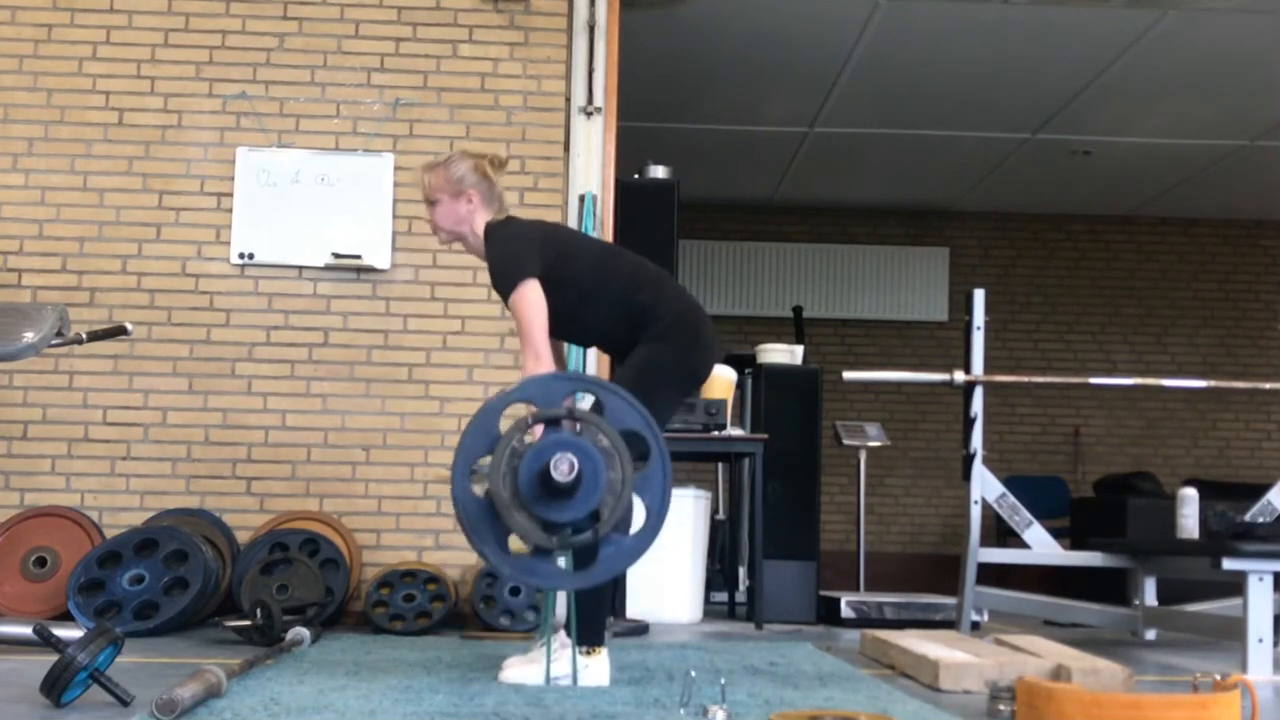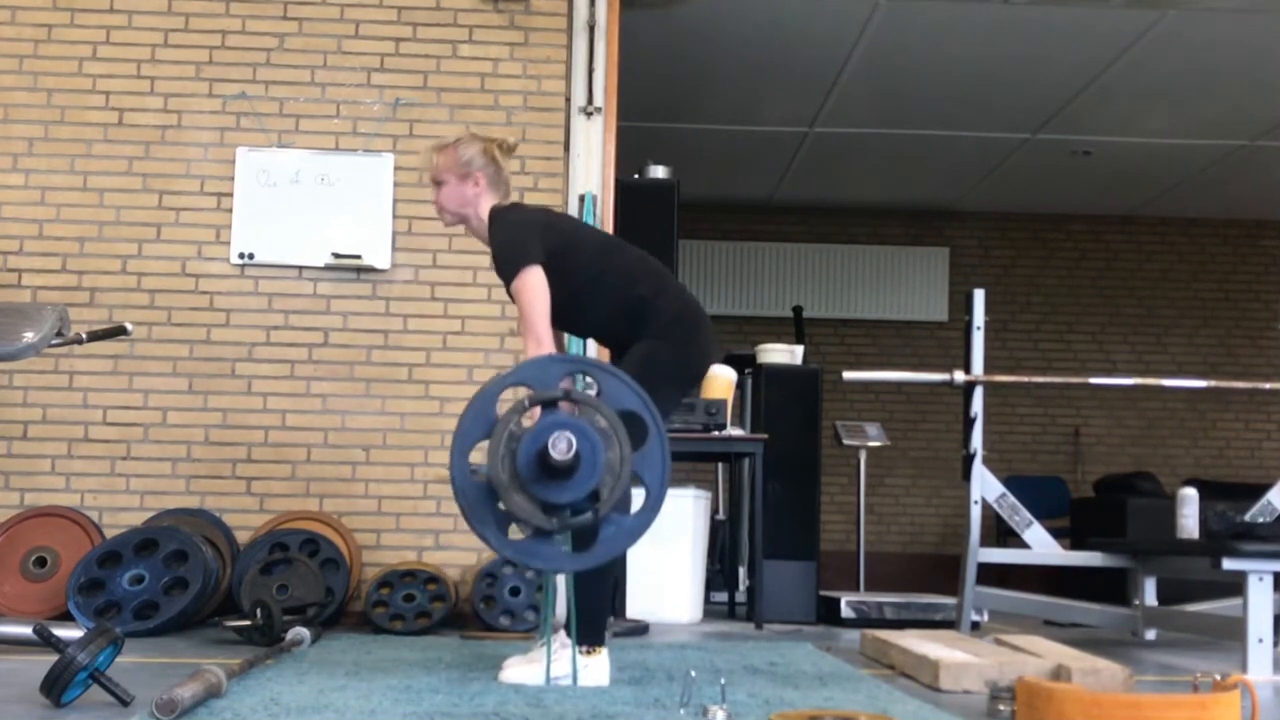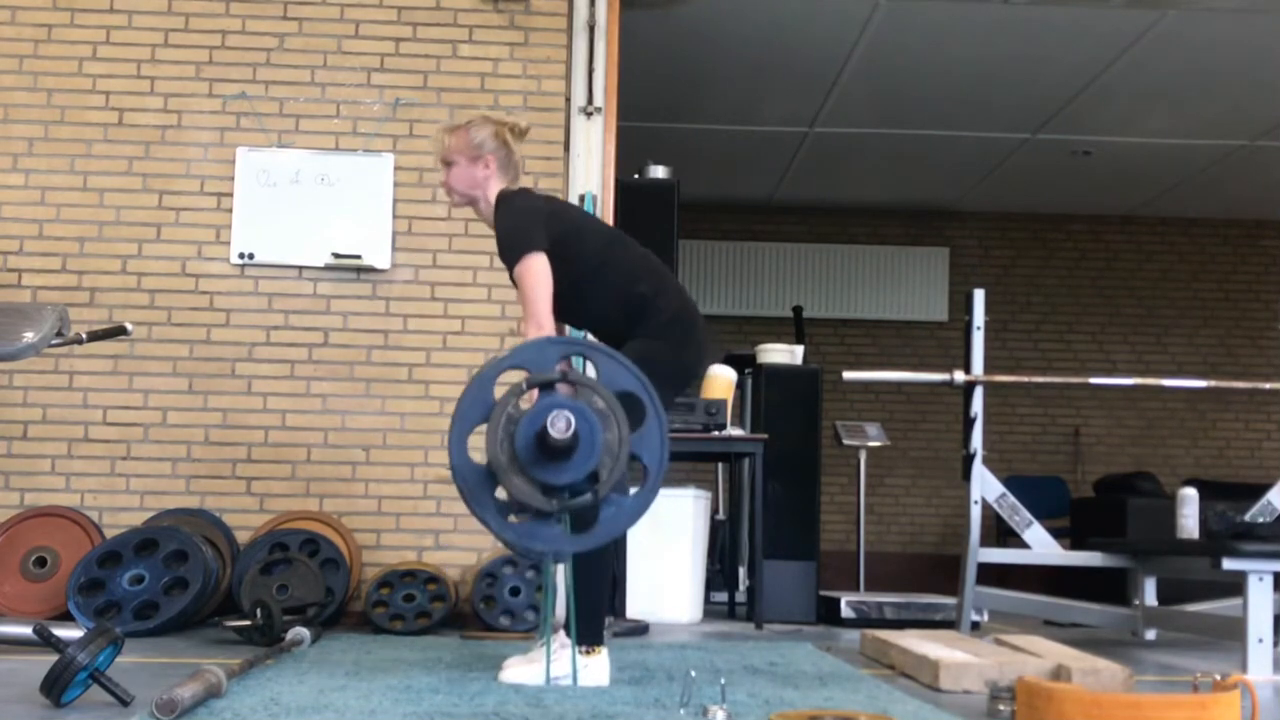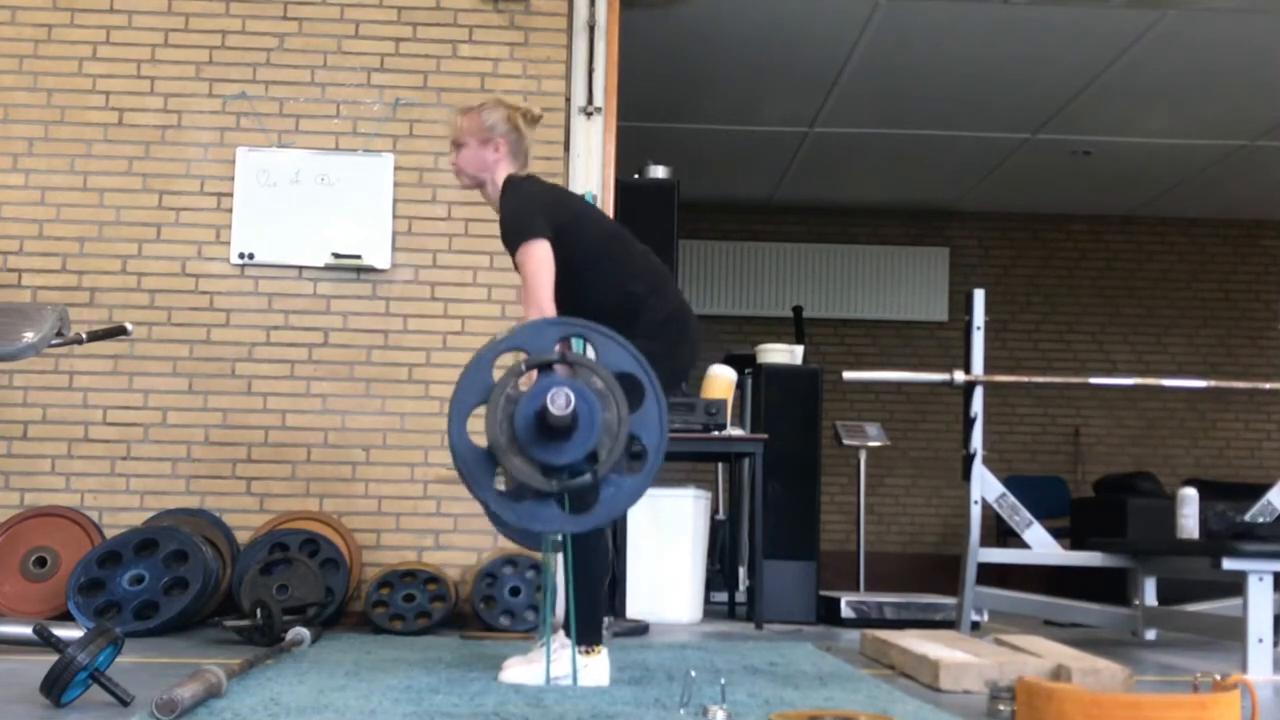
dt=0.1s
person 1, frame 1
left shoulder: (508, 244)
right shoulder: (518, 242)
left elbow: (537, 358)
right elbow: (549, 356)
left hip: (670, 343)
right hip: (666, 342)
left ankle: (587, 652)
right ankle: (580, 637)
person 1, frame 2
left shoulder: (512, 230)
right shoulder: (521, 228)
left elbow: (538, 343)
right elbow: (551, 342)
left hip: (668, 339)
right hip: (666, 338)
left ankle: (586, 652)
right ankle: (580, 637)
person 1, frame 3
left shoulder: (517, 216)
right shoulder: (527, 214)
left elbow: (540, 329)
right elbow: (553, 326)
left hip: (660, 340)
right hip: (658, 339)
left ankle: (586, 653)
right ankle: (580, 638)
person 1, frame 4
left shoulder: (522, 202)
right shoulder: (532, 201)
left elbow: (540, 314)
right elbow: (554, 314)
left hip: (653, 338)
right hip: (653, 336)
left ankle: (585, 652)
right ankle: (579, 638)
